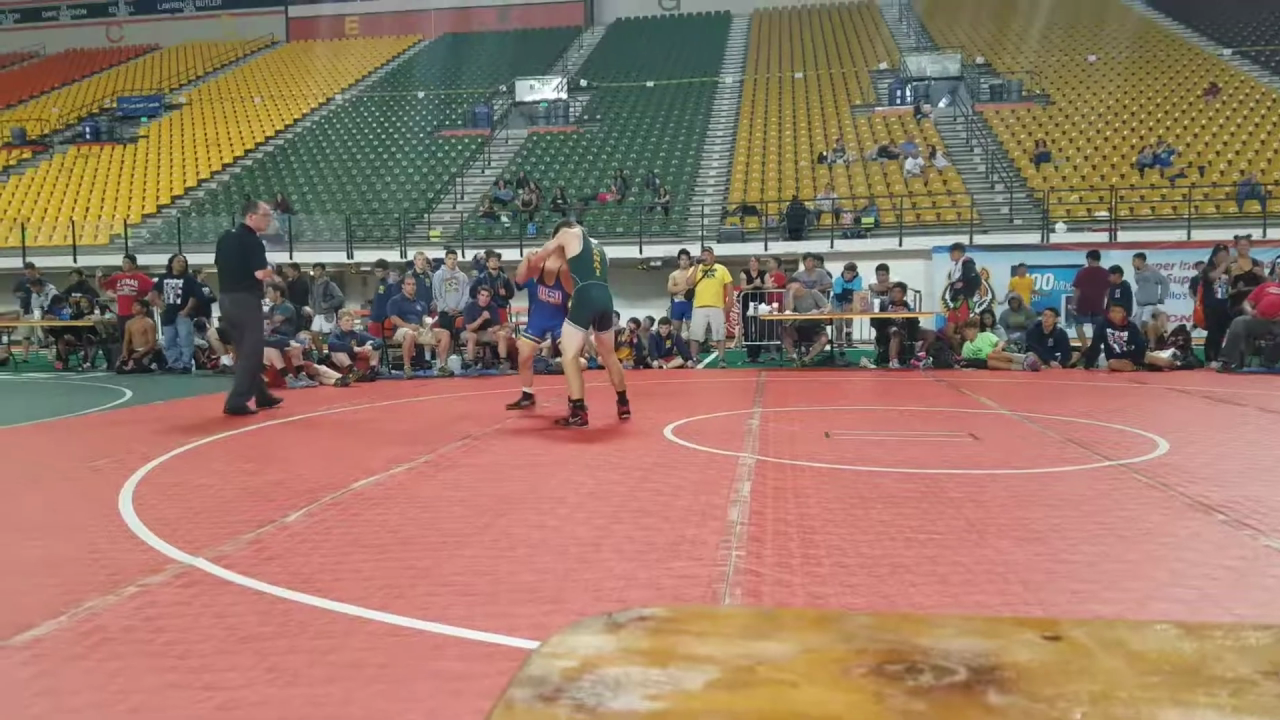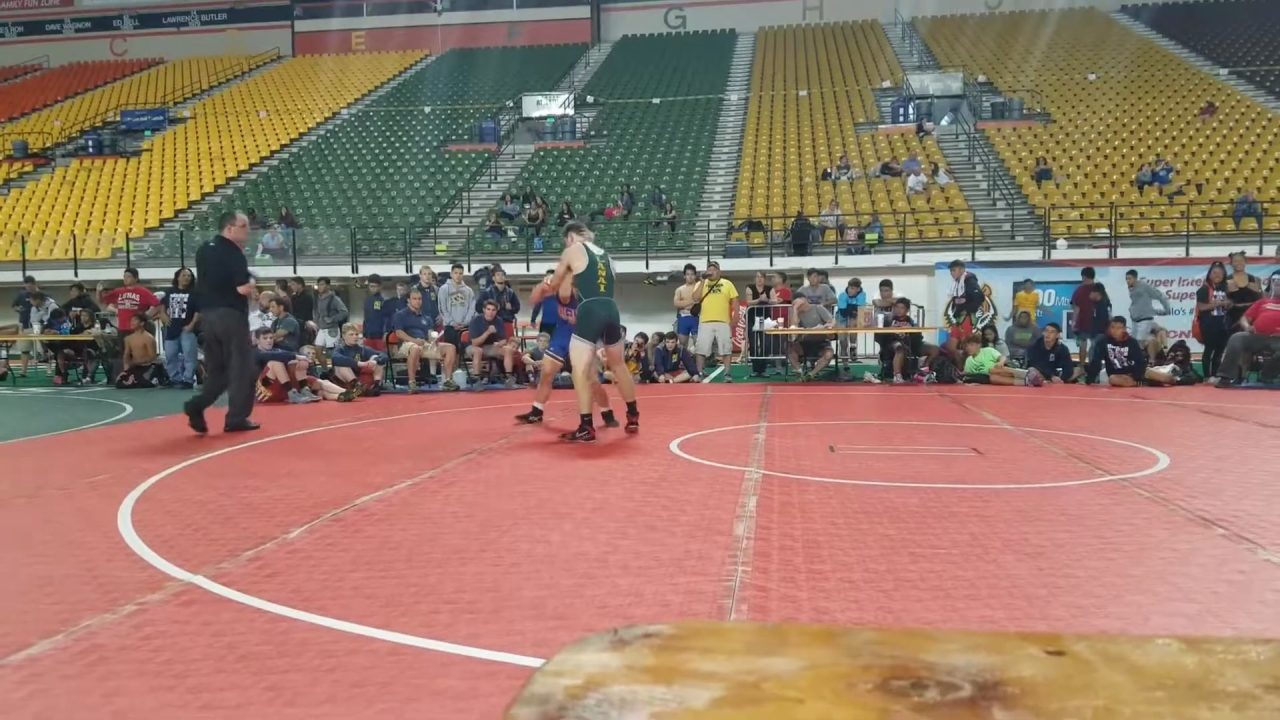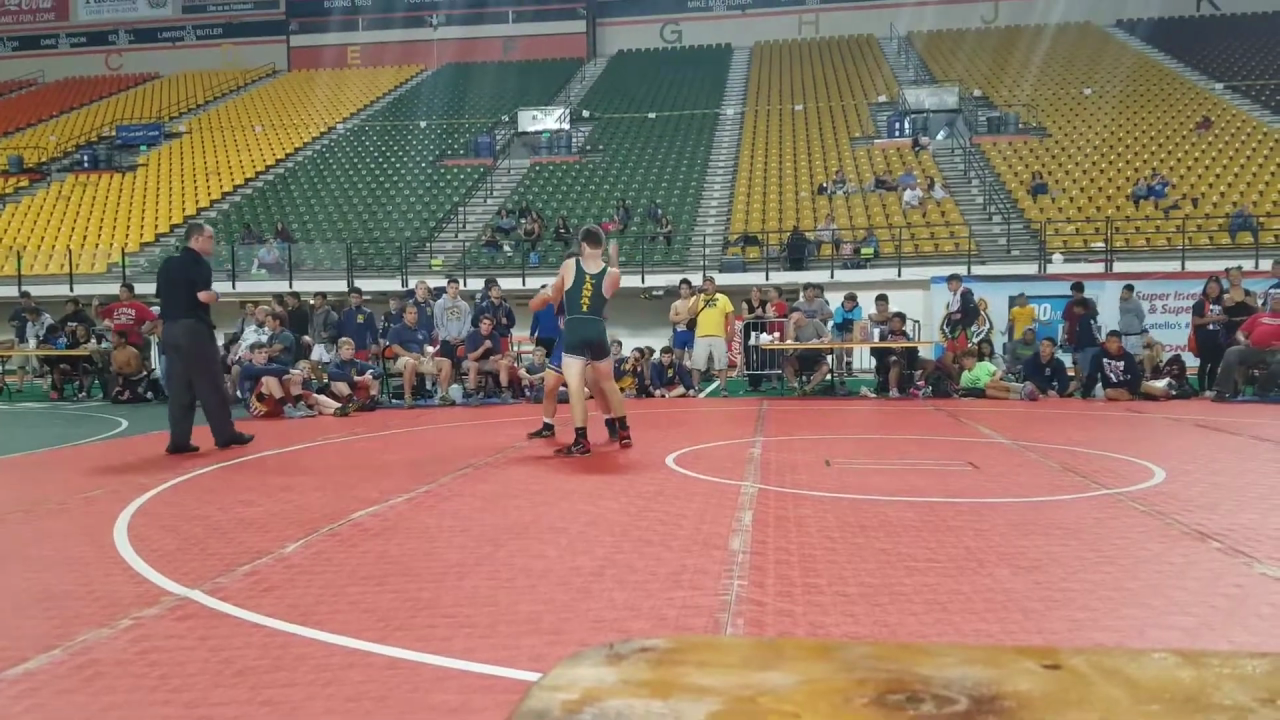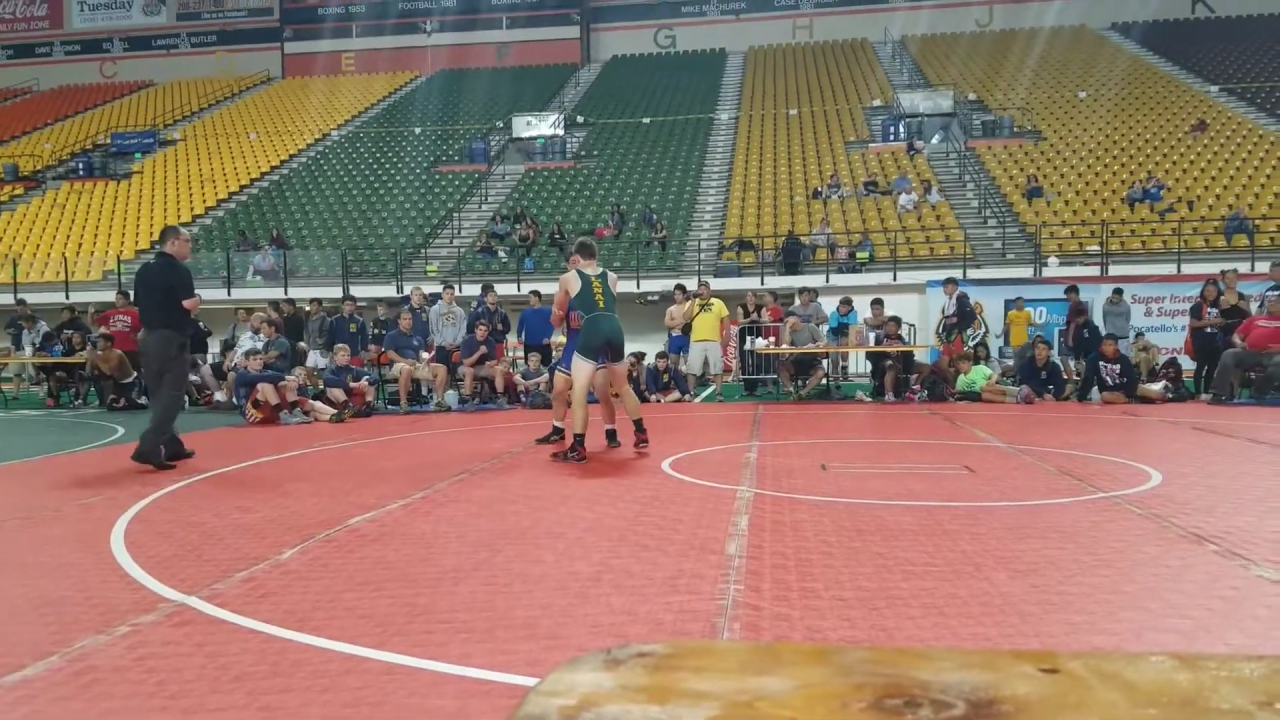
dt=0.4s
person 1, frame 1
left shoulder: (225, 238)
right shoulder: (252, 241)
right elbow: (261, 273)
right wrist: (271, 268)
left hip: (226, 299)
right hip: (246, 300)
left knee: (244, 350)
right knee: (251, 351)
left ankle: (261, 395)
right ankle: (237, 401)
person 1, frame 2
left shoulder: (204, 251)
right shoulder: (234, 254)
right elbow: (244, 288)
right wrist: (253, 280)
left hip: (208, 315)
right hip: (232, 315)
left knee: (216, 368)
right knee: (242, 368)
left ankle: (197, 404)
right ankle: (237, 418)
person 1, frame 3
left shoulder: (167, 264)
right shoulder: (198, 263)
left elbow: (161, 295)
right elbow: (204, 295)
right wrist: (216, 294)
left hip: (170, 329)
right hip: (194, 328)
left knee: (177, 385)
right knee: (210, 382)
left ankle: (179, 440)
right ankle: (225, 434)
person 1, frame 4
left shoulder: (144, 270)
right shoulder: (177, 269)
left elbow: (140, 302)
right elbow: (190, 303)
right wrist: (198, 298)
left hip: (150, 337)
right hip: (172, 338)
left knee: (160, 393)
right knee: (171, 394)
left ankle: (172, 446)
right ankle: (149, 446)
person 2, frame 1
left shoulder: (568, 234)
right shoulder: (597, 246)
left elbow: (538, 259)
left wrist: (532, 263)
left hip: (585, 299)
right hip: (605, 299)
left knee: (570, 357)
right knee: (609, 355)
left ankle: (578, 412)
right ankle: (623, 404)
person 2, frame 2
left shoulder: (572, 251)
right shoulder: (605, 254)
left elbow: (554, 285)
left wrist: (541, 290)
left hip: (589, 314)
right hip: (611, 312)
left knee: (580, 371)
right knee: (619, 367)
left ankle: (586, 427)
right ankle: (633, 417)
person 2, frame 3
left shoulder: (569, 266)
right shoulder: (612, 274)
left elbow: (554, 294)
left wrist: (539, 299)
right wrist: (613, 260)
left hip: (574, 331)
right hip: (597, 331)
left knee: (575, 387)
right knee: (608, 383)
left ankle: (581, 441)
right ankle: (624, 432)
person 2, frame 4
left shoulder: (568, 278)
right shoulder: (611, 276)
left elbow: (560, 310)
left wrist: (559, 315)
left hip: (592, 331)
right hip: (615, 329)
left knee: (579, 391)
right knee: (621, 386)
left ankle: (578, 448)
right ankle: (641, 433)
